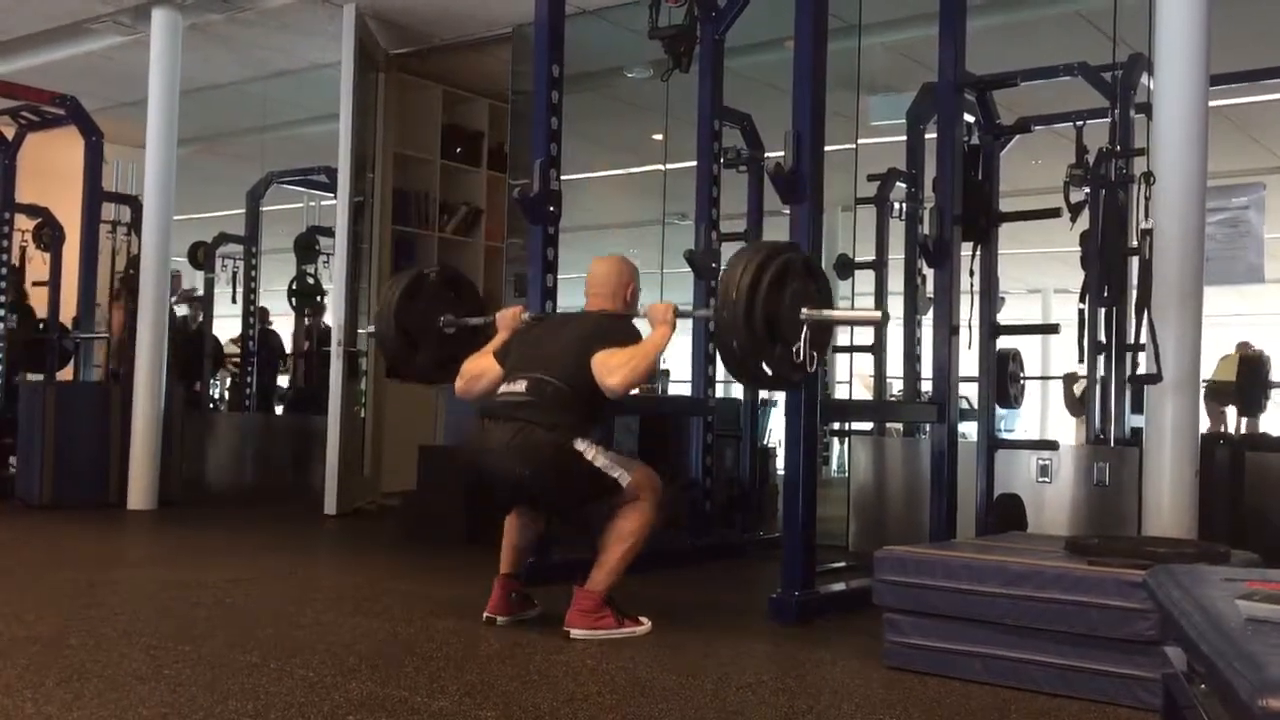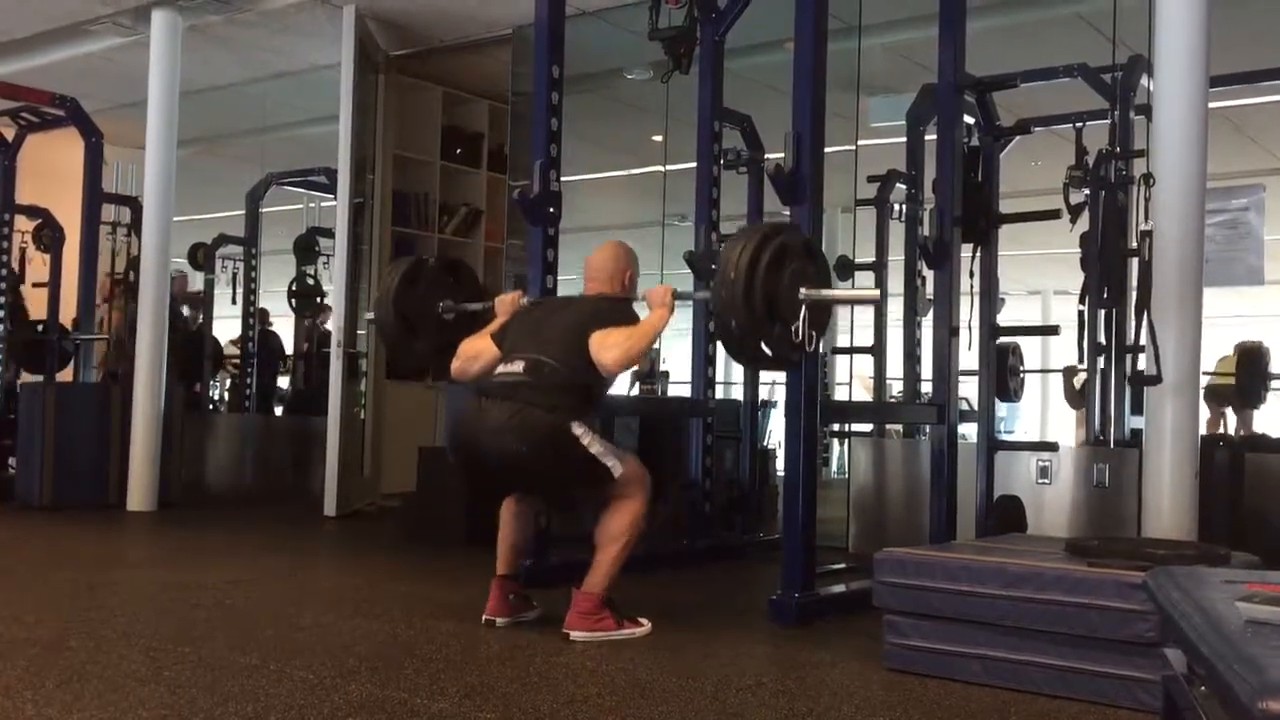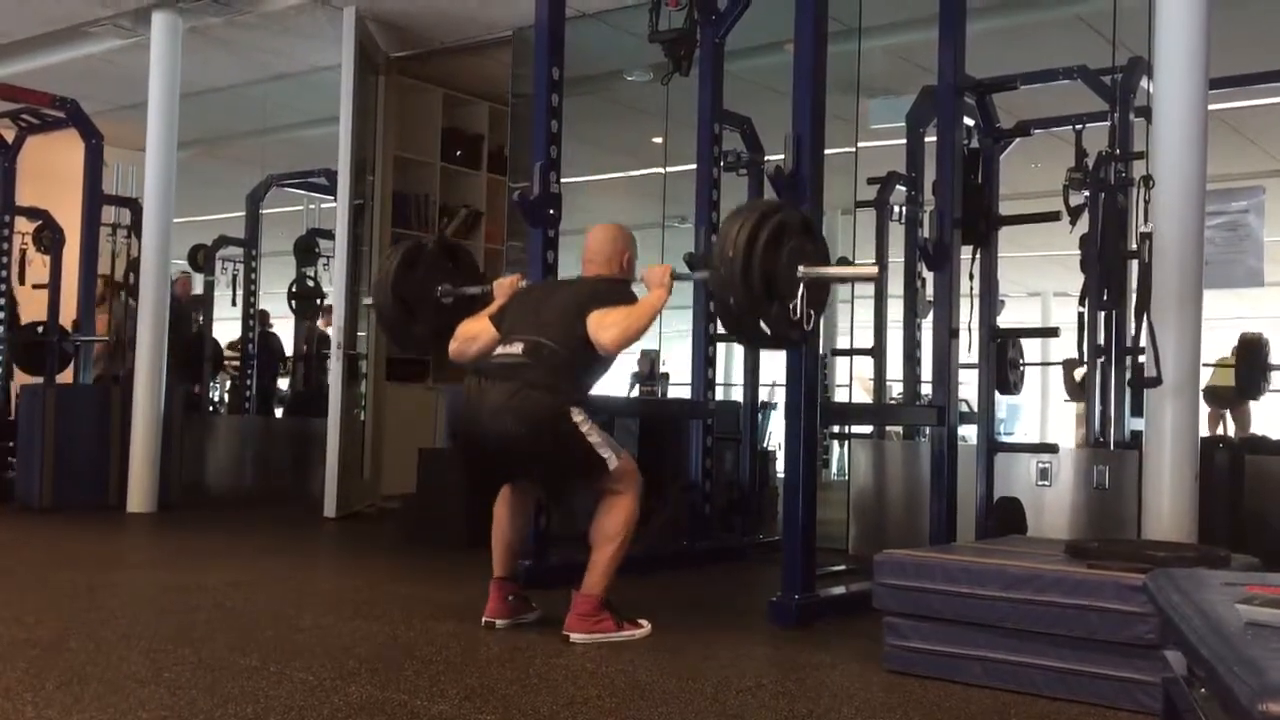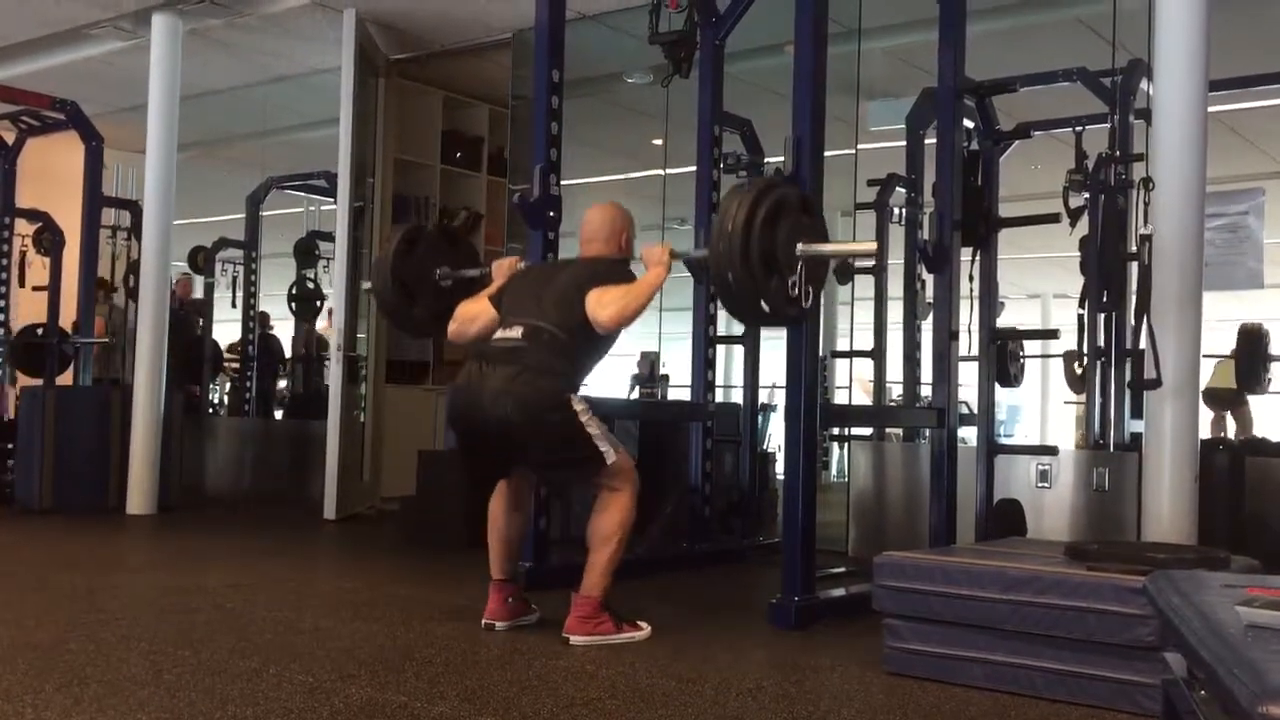
dt=0.1s
person 1, frame 1
left shoulder: (538, 327)
right shoulder: (615, 328)
left elbow: (465, 384)
right elbow: (616, 380)
left wrist: (504, 333)
right wrist: (661, 330)
left hip: (480, 450)
right hip: (533, 449)
right knee: (643, 489)
left ankle: (505, 593)
right ankle: (589, 607)
person 1, frame 2
left shoulder: (536, 309)
right shoulder: (614, 311)
left elbow: (462, 366)
right elbow: (612, 357)
left wrist: (503, 317)
right wrist: (659, 312)
left hip: (472, 431)
right hip: (528, 430)
left knee: (526, 481)
right knee: (633, 485)
left ankle: (503, 594)
right ankle: (589, 609)
person 1, frame 3
left shoulder: (533, 293)
right shoulder: (612, 292)
left elbow: (459, 347)
right elbow: (609, 336)
left wrist: (500, 300)
right wrist: (657, 293)
left hip: (470, 407)
right hip: (529, 409)
left knee: (517, 481)
right knee: (623, 483)
left ankle: (502, 597)
right ankle: (588, 611)
person 1, frame 4
left shoulder: (533, 272)
right shoulder: (612, 270)
left elbow: (459, 329)
right elbow: (607, 314)
left wrist: (499, 283)
right wrist: (656, 271)
left hip: (469, 391)
right hip: (530, 395)
left knee: (513, 478)
right knee: (620, 481)
left ankle: (502, 598)
right ankle: (588, 613)
